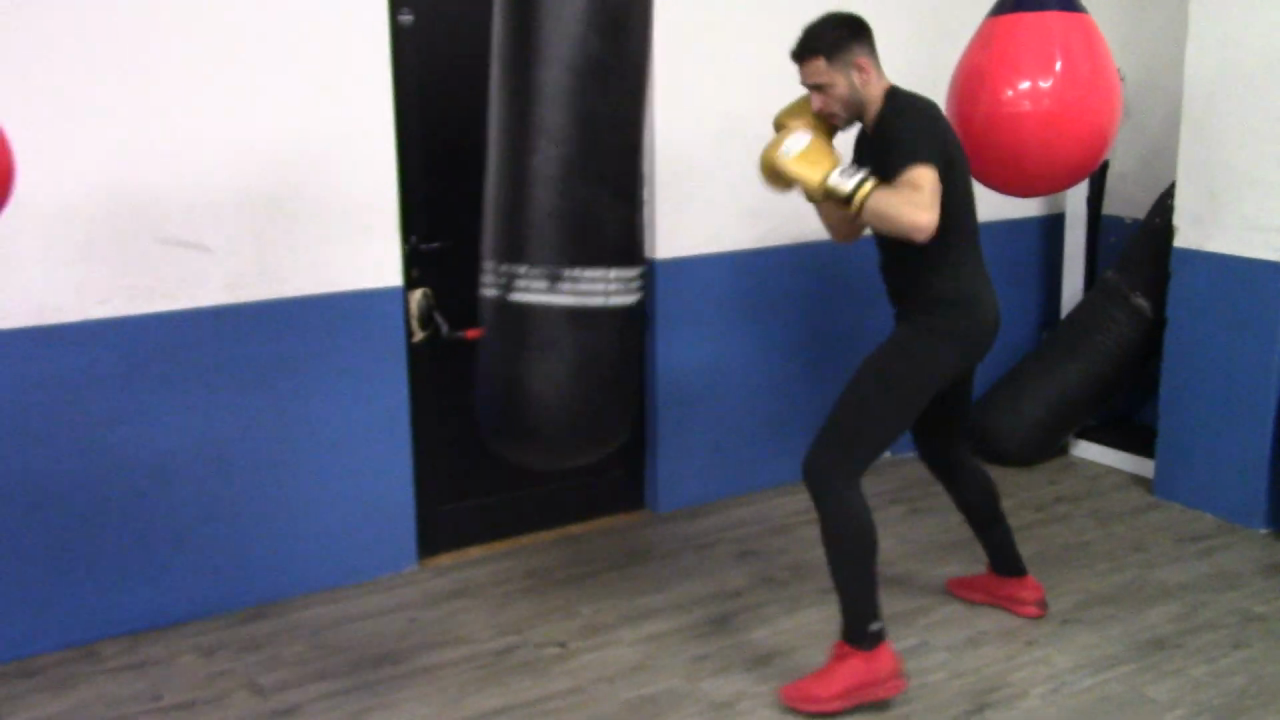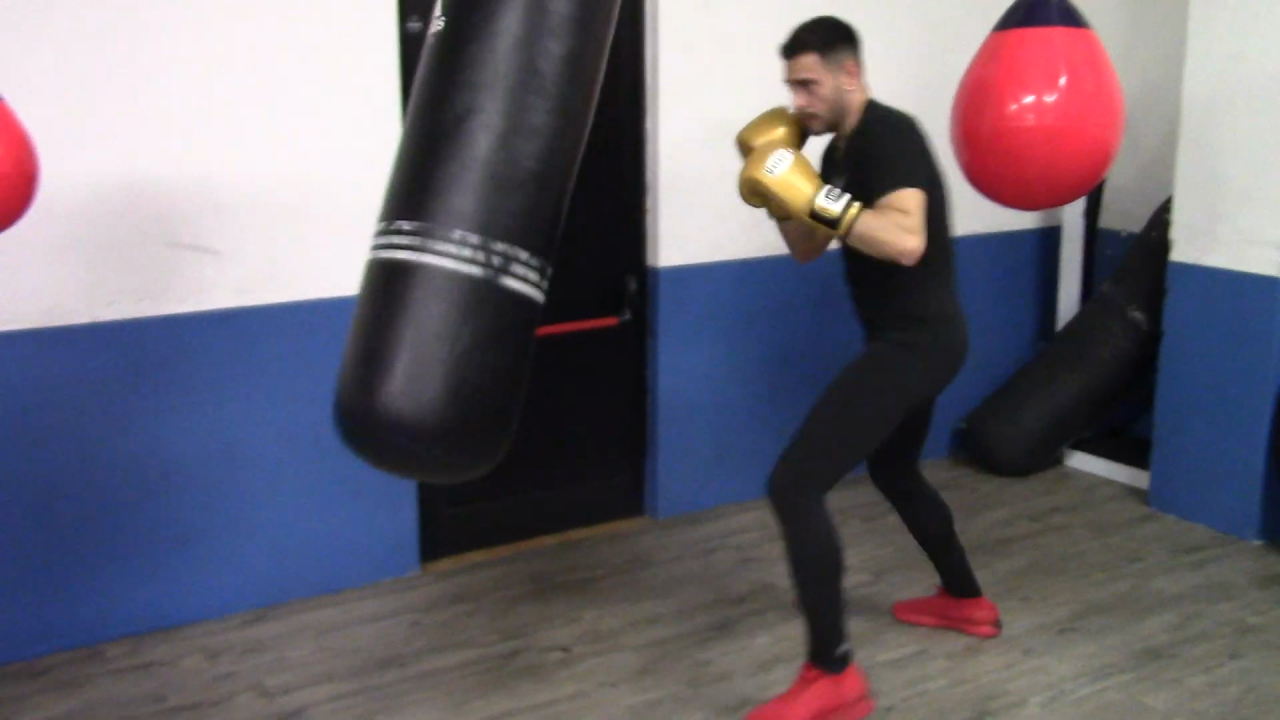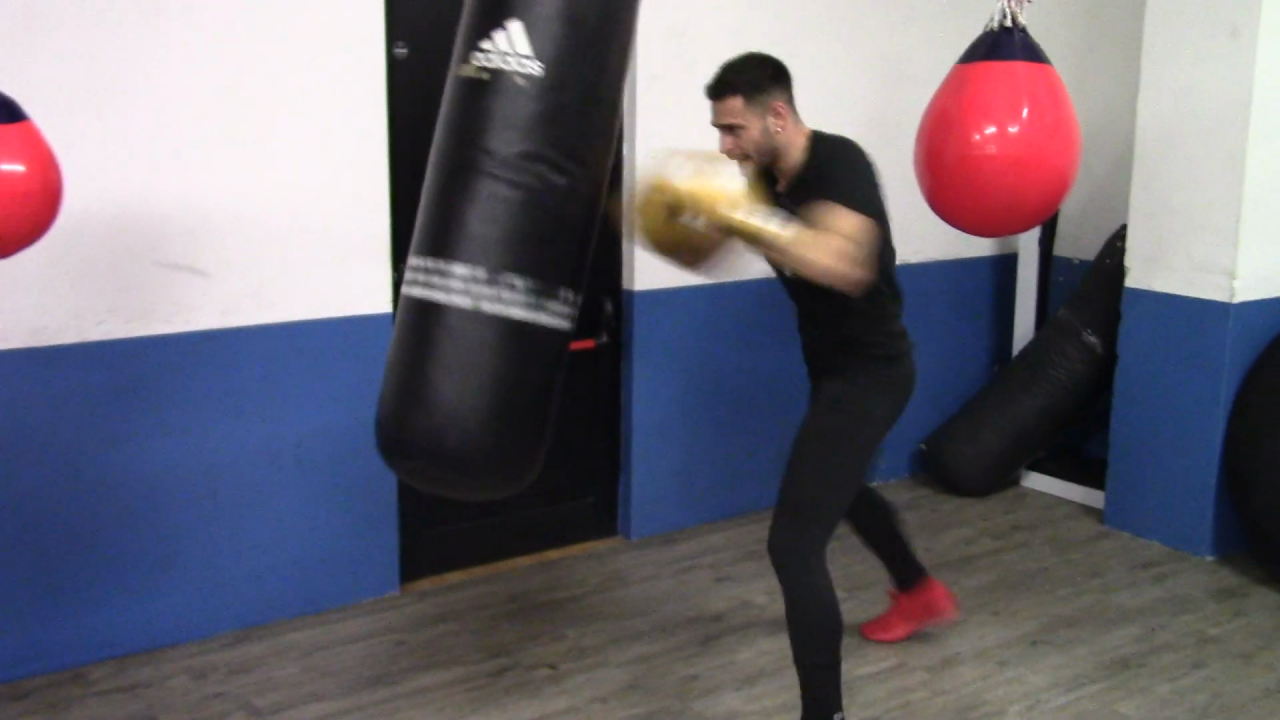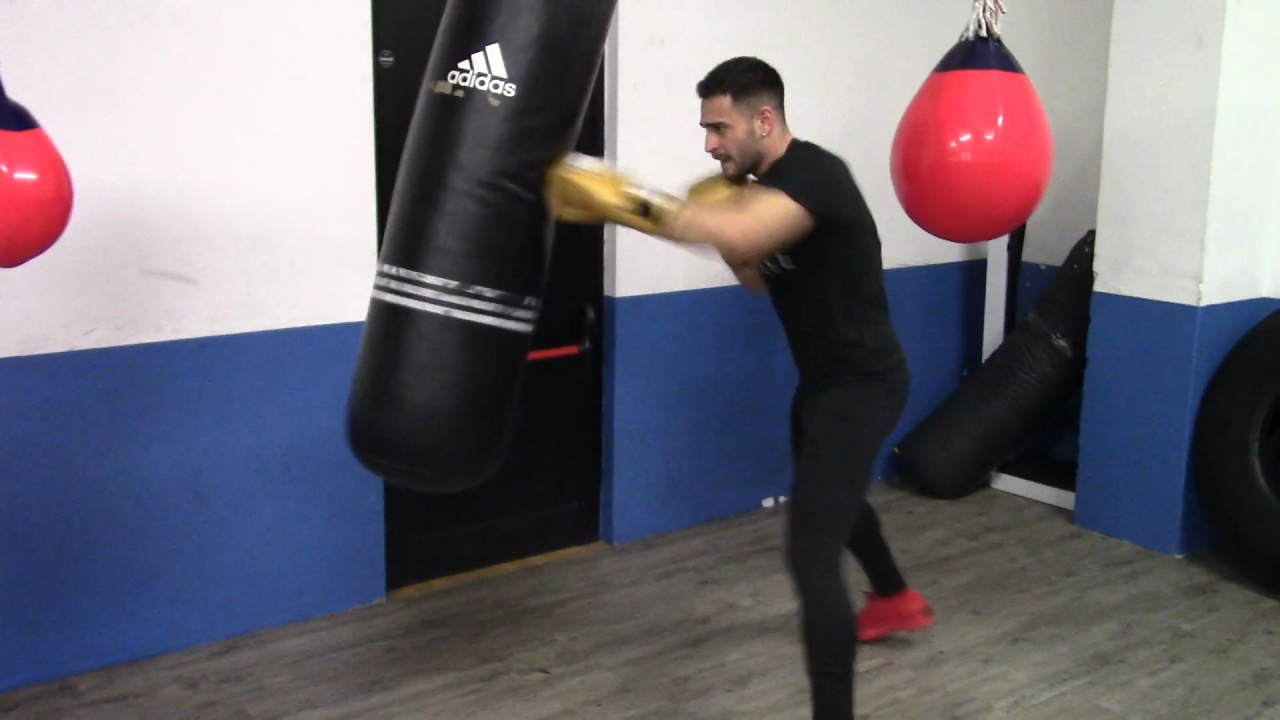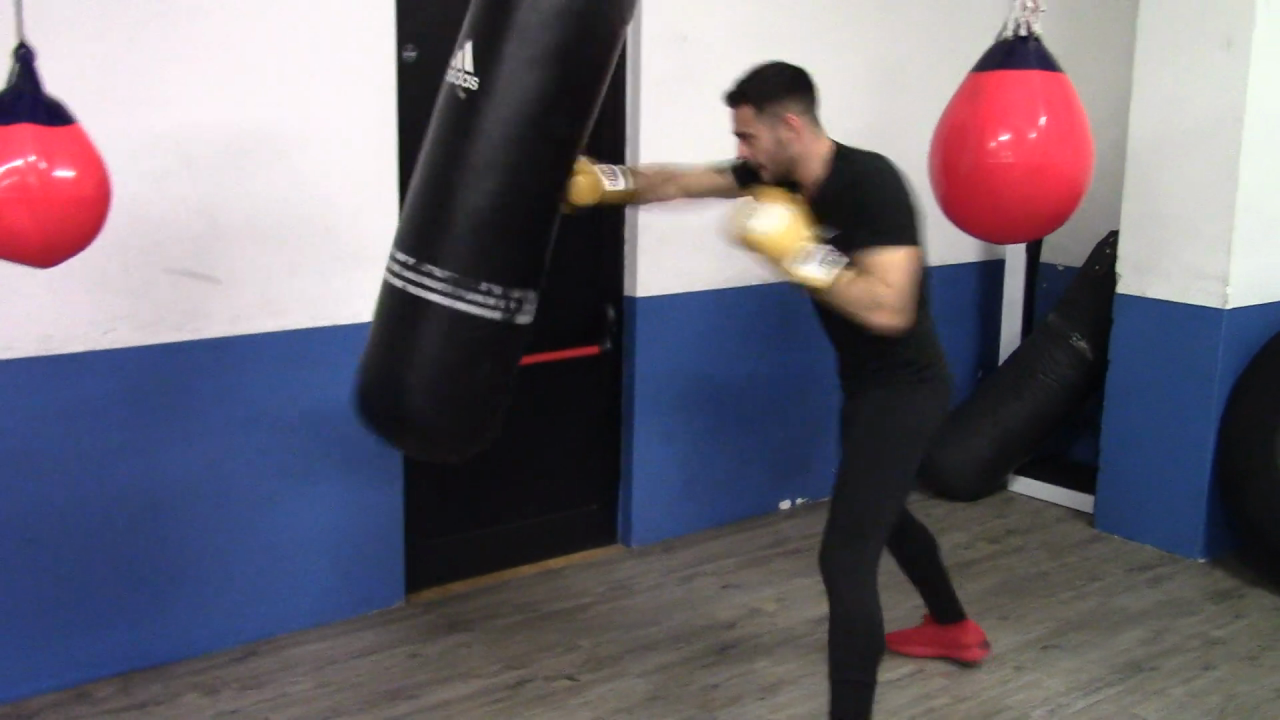
dt=0.5s
person 1, frame 1
left shoulder: (907, 121)
right shoulder: (880, 131)
left elbow: (919, 221)
right elbow: (848, 230)
left wrist: (829, 176)
right wrist: (823, 167)
left hip: (941, 322)
right hip: (962, 315)
left knee: (828, 468)
right knee: (942, 449)
left ankle: (866, 653)
right ankle: (1012, 579)
person 1, frame 2
left shoulder: (887, 137)
right shoulder: (841, 151)
left elbow: (906, 244)
right elbow: (807, 246)
left wrist: (814, 196)
right wrist: (781, 190)
left hip: (912, 340)
right hip: (926, 335)
left knee: (792, 486)
right knee: (891, 469)
right ankle: (966, 600)
person 1, frame 3
left shoulder: (841, 166)
right shoulder: (768, 175)
left elbow: (834, 265)
left wrist: (736, 215)
right wrist: (693, 221)
left hip: (869, 374)
right hip: (835, 368)
left knee: (793, 545)
right knee: (843, 489)
right ankle: (921, 592)
person 1, frame 4
left shoulder: (817, 173)
right shoulder: (750, 177)
left elbow: (735, 232)
right elbow: (753, 273)
left wrist: (628, 200)
left hip: (864, 384)
right hip: (823, 378)
left knee: (809, 553)
right knee: (834, 499)
right ankle: (897, 600)
person 1, frame 5
left shoulder: (871, 182)
right shoulder: (788, 175)
left elbow: (888, 312)
right elbow: (685, 182)
left wrist: (801, 254)
right wrist: (607, 182)
left hip: (906, 386)
right hip: (873, 381)
left knee: (845, 557)
right knee: (880, 510)
right ankle: (954, 628)
